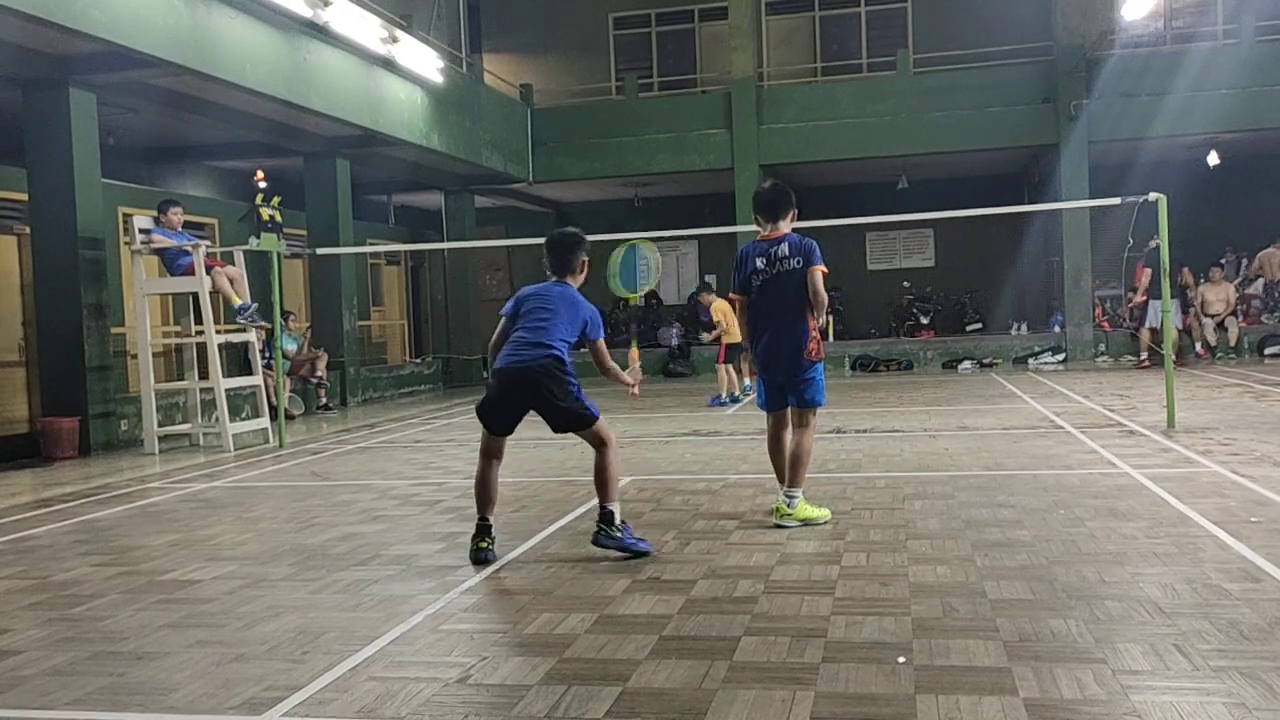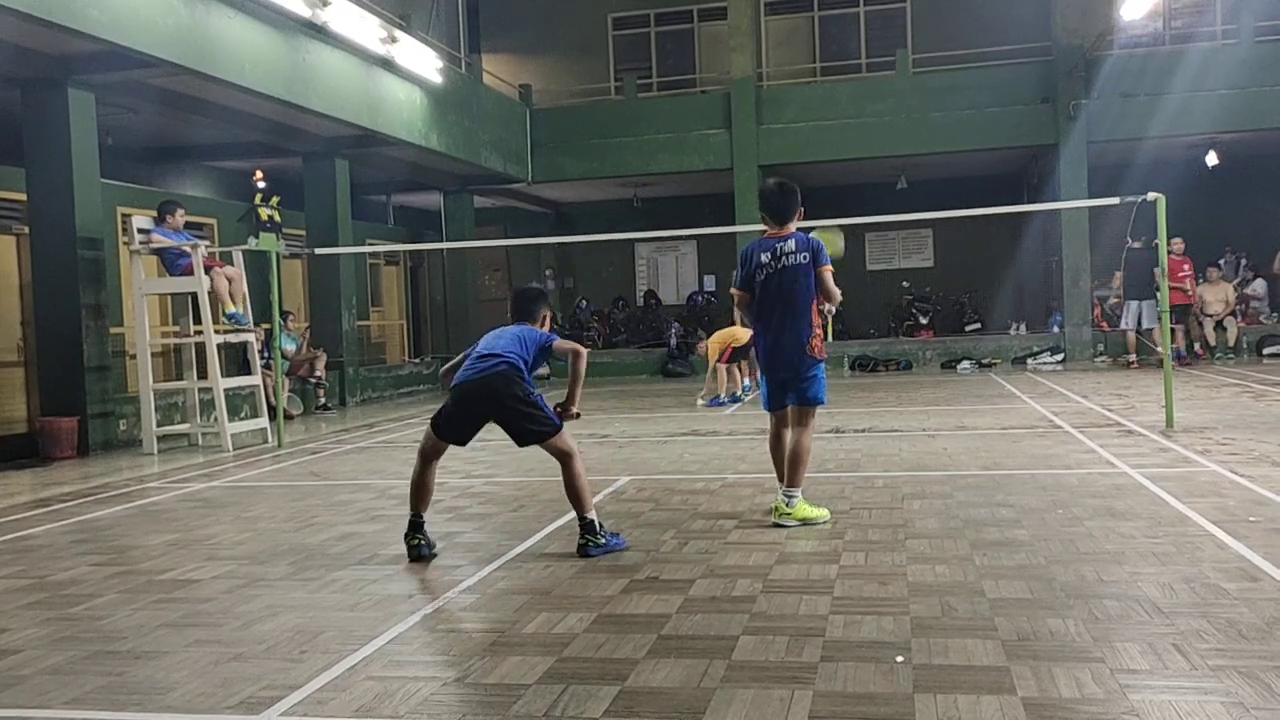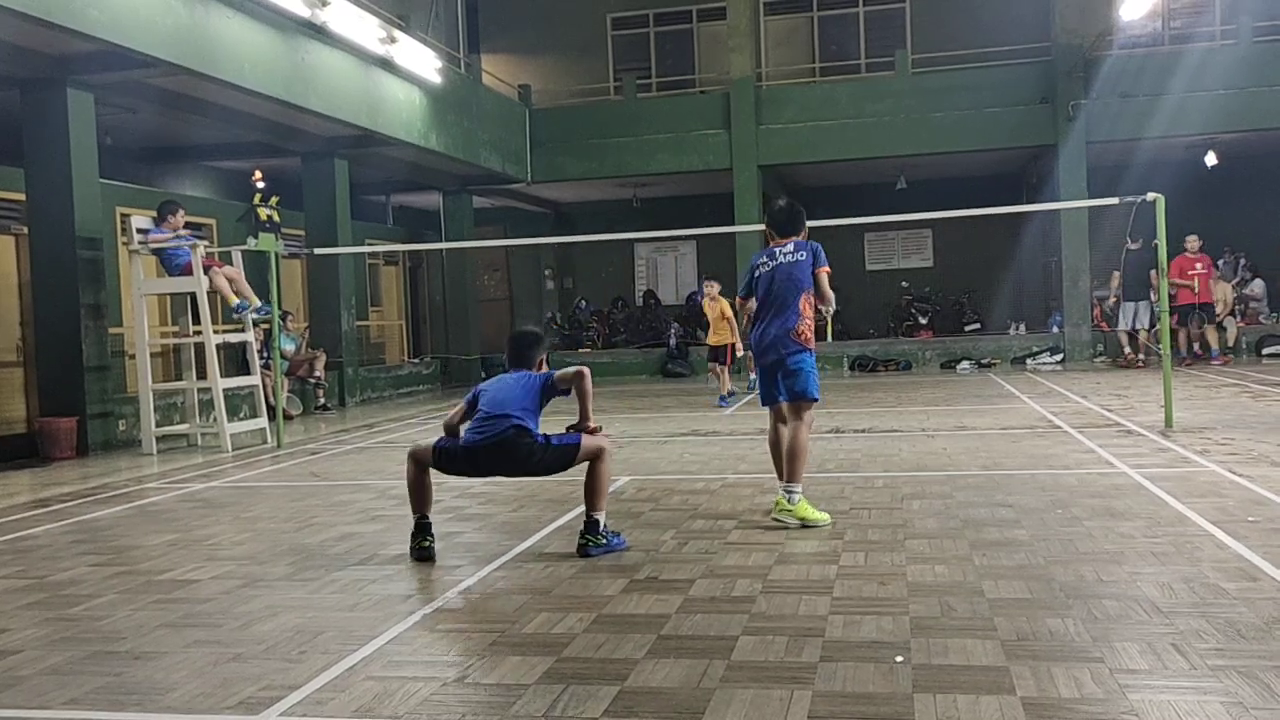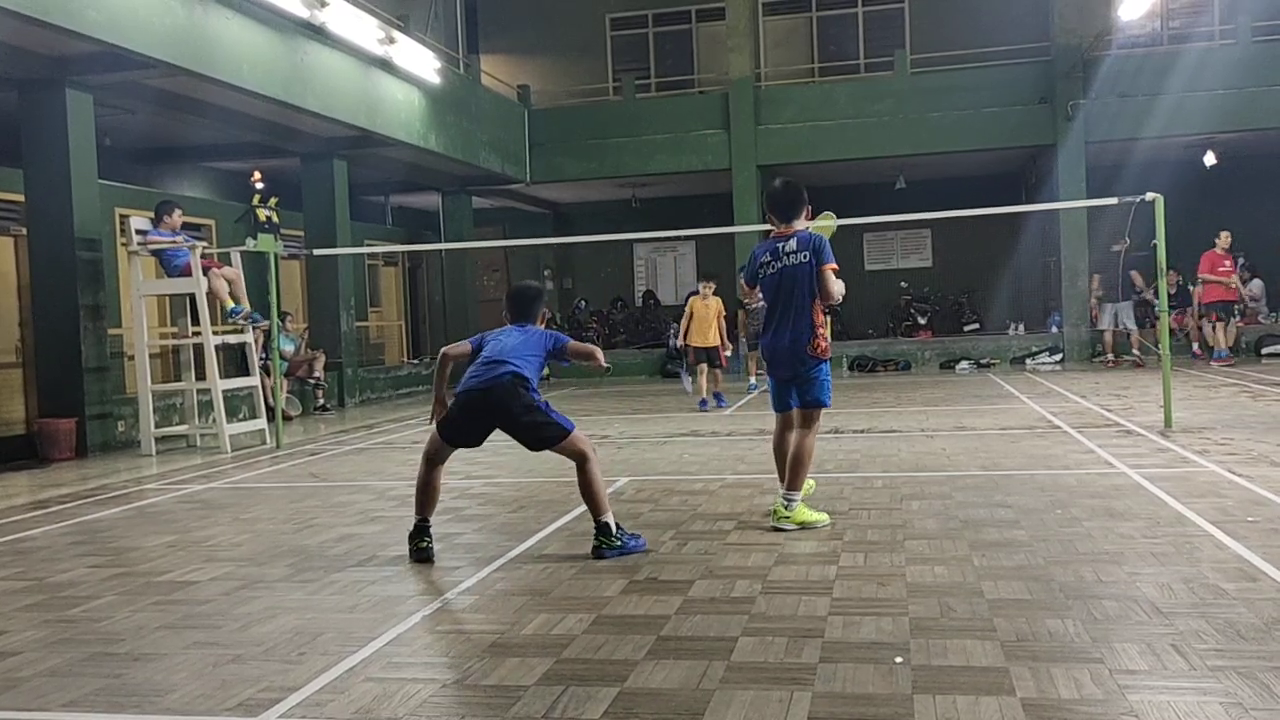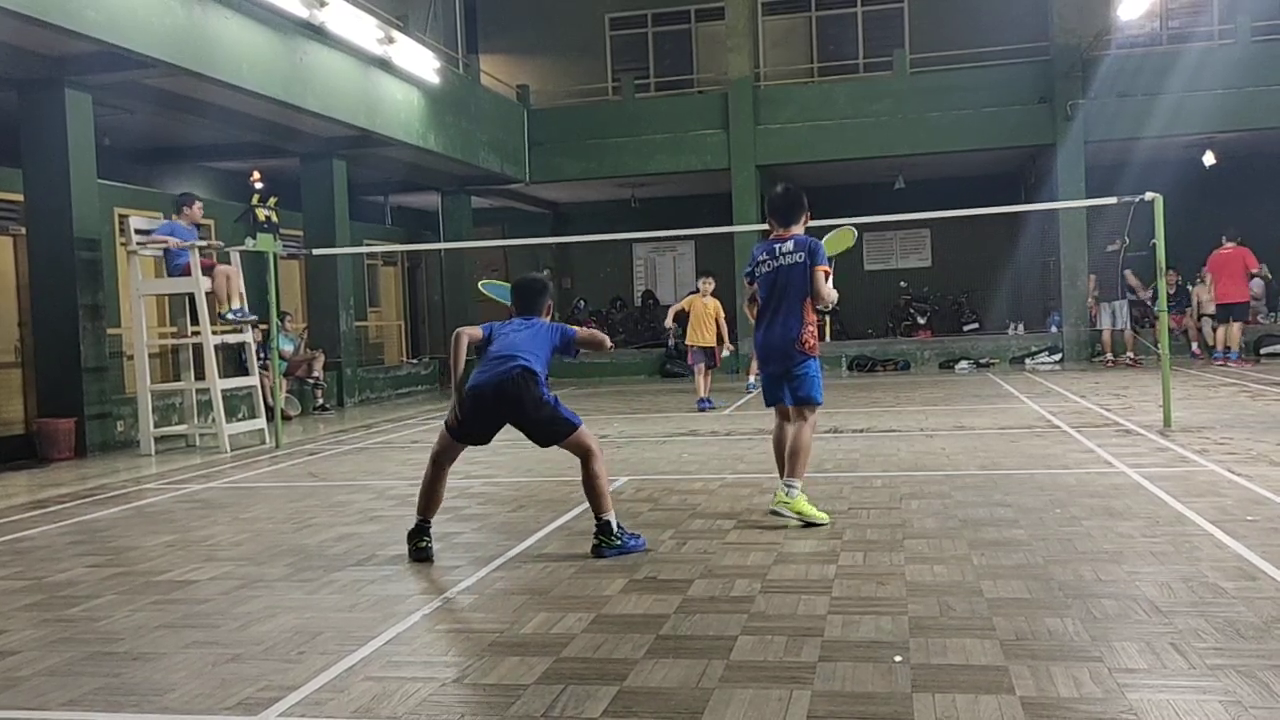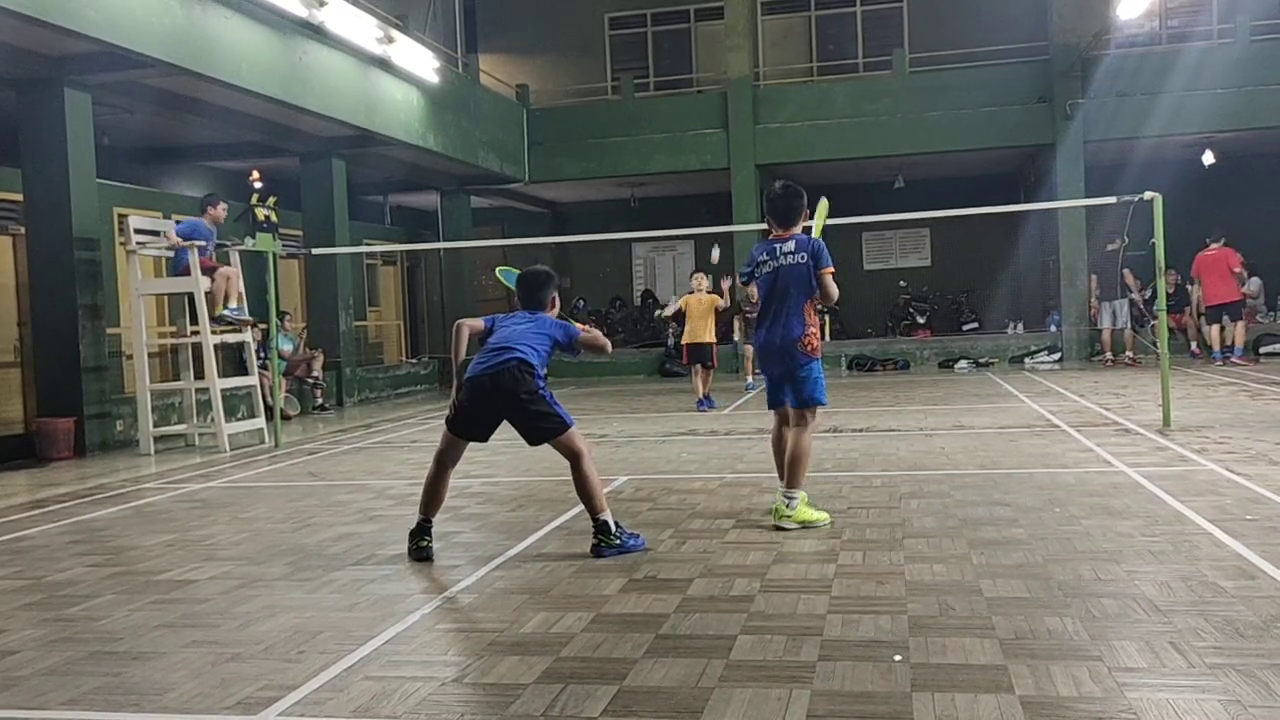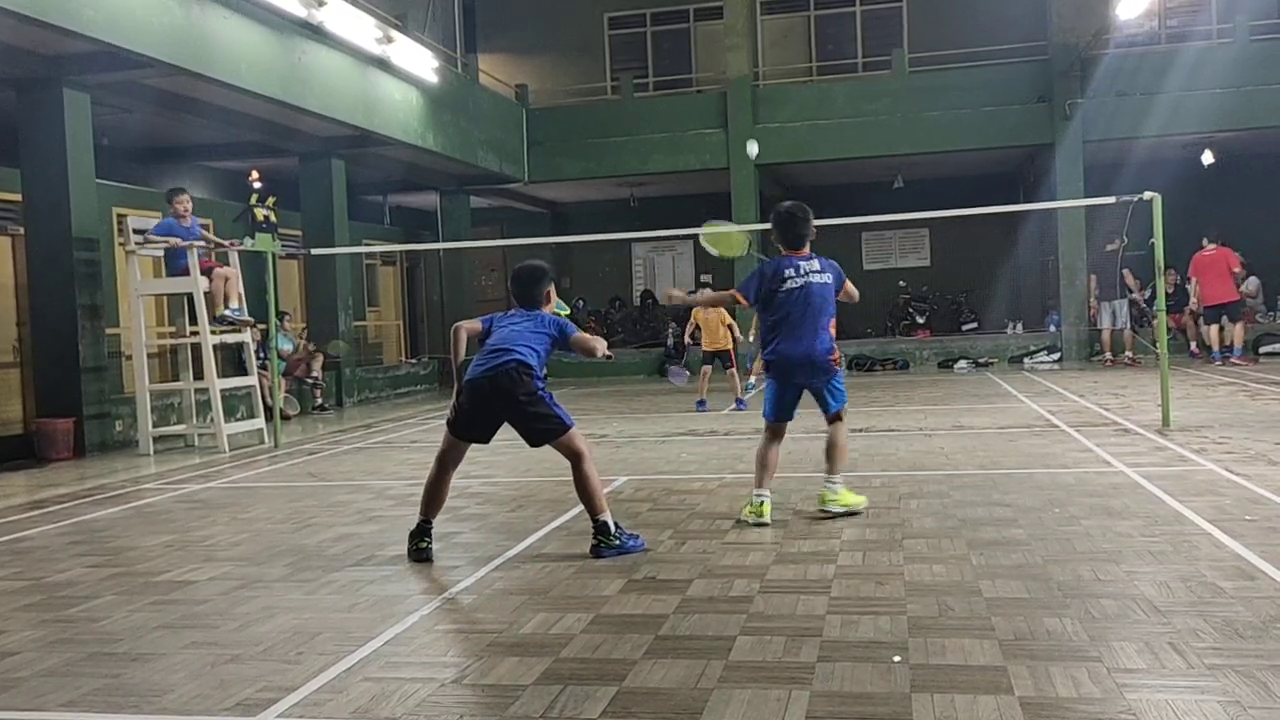
dt=0.7s
person 1, frame 1
left shoulder: (746, 254)
right shoulder: (805, 246)
left elbow: (741, 307)
right elbow: (817, 294)
left wrist: (753, 343)
right wrist: (820, 316)
left hip: (766, 352)
right hip: (802, 348)
left knee: (777, 422)
right knee: (803, 423)
left ankle: (786, 496)
right ankle: (792, 504)
person 1, frame 2
left shoulder: (751, 252)
right shoulder: (812, 245)
left elbow: (742, 304)
right elbow: (830, 294)
right wrist: (834, 300)
left hip: (769, 350)
right hip: (805, 347)
left knee: (779, 422)
right knee: (802, 422)
left ankle: (785, 496)
right ankle: (791, 503)
person 1, frame 3
left shoulder: (759, 260)
right shoulder: (811, 249)
left elbow: (742, 303)
right elbow: (825, 296)
right wrist: (828, 304)
left hip: (763, 343)
right hip: (794, 340)
left knee: (779, 418)
right knee: (800, 417)
left ankle: (785, 493)
right ankle: (791, 500)
person 1, frame 4
left shoulder: (761, 251)
right shoulder: (816, 243)
left elbow: (748, 289)
right elbow: (829, 295)
right wrist: (840, 289)
left hip: (774, 348)
right hip: (808, 346)
left knee: (785, 421)
right knee: (807, 424)
left ankle: (788, 490)
right ankle: (789, 506)
person 1, frame 5
left shoulder: (759, 252)
right shoulder: (811, 246)
left elbow: (752, 294)
right elbow: (820, 296)
right wrist: (832, 296)
left hip: (766, 345)
right hip: (798, 343)
left knee: (783, 416)
right knee: (805, 417)
left ankle: (787, 489)
right ankle: (790, 493)
person 1, frame 6
left shoulder: (759, 252)
right shoulder: (813, 247)
right elbow: (830, 296)
right wrist: (830, 289)
left hip: (767, 346)
right hip: (800, 344)
left knee: (783, 419)
right knee: (803, 421)
left ankle: (787, 493)
right ankle: (790, 505)
person 1, frame 7
left shoulder: (770, 269)
right shoulder: (830, 268)
left elbow: (732, 298)
right elbow: (853, 296)
left wrist: (685, 299)
left hip: (781, 360)
right hip: (821, 358)
left knee: (774, 431)
right knee: (836, 419)
left ankle: (759, 501)
right ankle: (833, 490)
person 2, frame 1
left shoulder: (525, 294)
right shoulder: (584, 308)
left elbow: (494, 344)
right elbow: (605, 366)
right wrist: (630, 379)
left hip: (507, 374)
right hip: (549, 375)
left knee: (490, 455)
right knee: (605, 442)
left ankle: (483, 536)
right ankle: (610, 524)
person 2, frame 2
left shoulder: (491, 335)
right shoulder: (542, 337)
left elbow: (446, 373)
right elbow: (578, 352)
right wrist: (571, 402)
left hip: (465, 388)
right hip: (506, 385)
left knee: (427, 454)
right knee: (568, 453)
left ankle: (416, 535)
right ankle: (592, 533)
person 2, frame 3
left shoulder: (487, 385)
right shoulder: (542, 378)
left elbow: (450, 424)
right elbow: (581, 373)
left wrist: (466, 448)
right wrist: (586, 420)
left hip: (474, 452)
right hip: (520, 448)
left knee: (416, 456)
right knee: (600, 447)
left ankle: (422, 537)
right ankle: (594, 534)
person 2, frame 4
left shoulder: (490, 336)
right shoulder: (547, 337)
left elbow: (447, 354)
right elbow: (593, 353)
left wrist: (439, 396)
right wrist: (599, 361)
left hip: (470, 395)
right hip: (514, 394)
left knee: (432, 458)
right knee: (585, 453)
left ankle: (421, 537)
right ankle: (608, 535)
person 2, frame 5
left shoulder: (498, 328)
right shoulder: (554, 330)
left elbow: (461, 334)
right elbow: (603, 341)
left wrist: (457, 391)
right wrist: (592, 335)
left hip: (481, 391)
right hip: (523, 388)
left knee: (439, 459)
right knee: (590, 450)
left ankle: (420, 536)
right ankle: (608, 533)
person 2, frame 6
left shoulder: (501, 320)
right shoulder: (557, 326)
left elbow: (463, 325)
right elbow: (604, 346)
left wrist: (458, 378)
right wrist: (593, 334)
left hip: (477, 382)
right hip: (518, 380)
left knee: (444, 459)
right knee: (578, 452)
left ankle: (421, 535)
right ankle: (606, 533)
person 2, frame 7
left shoulder: (500, 319)
right shoulder: (553, 322)
left elbow: (460, 329)
right elbow: (591, 348)
left wrist: (459, 381)
right wrist: (601, 344)
left hip: (477, 384)
right hip: (517, 382)
left knee: (446, 460)
right knee: (579, 452)
left ankle: (421, 536)
right ankle: (606, 534)
